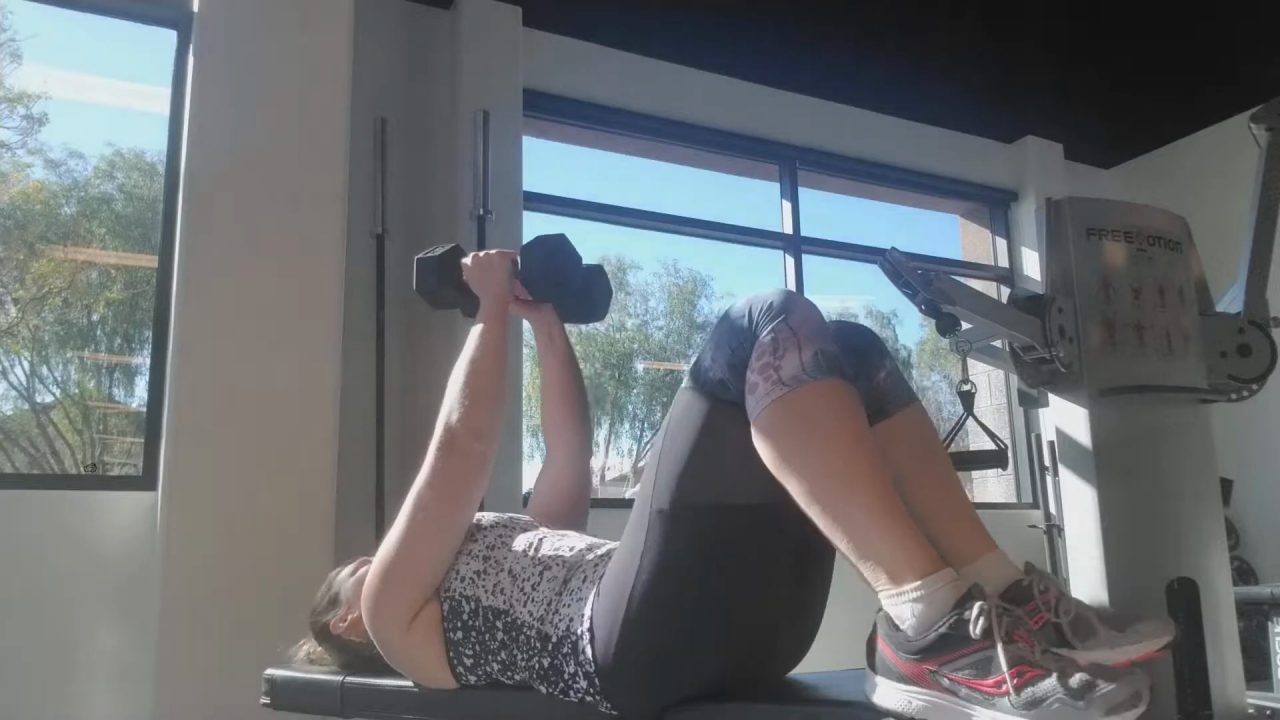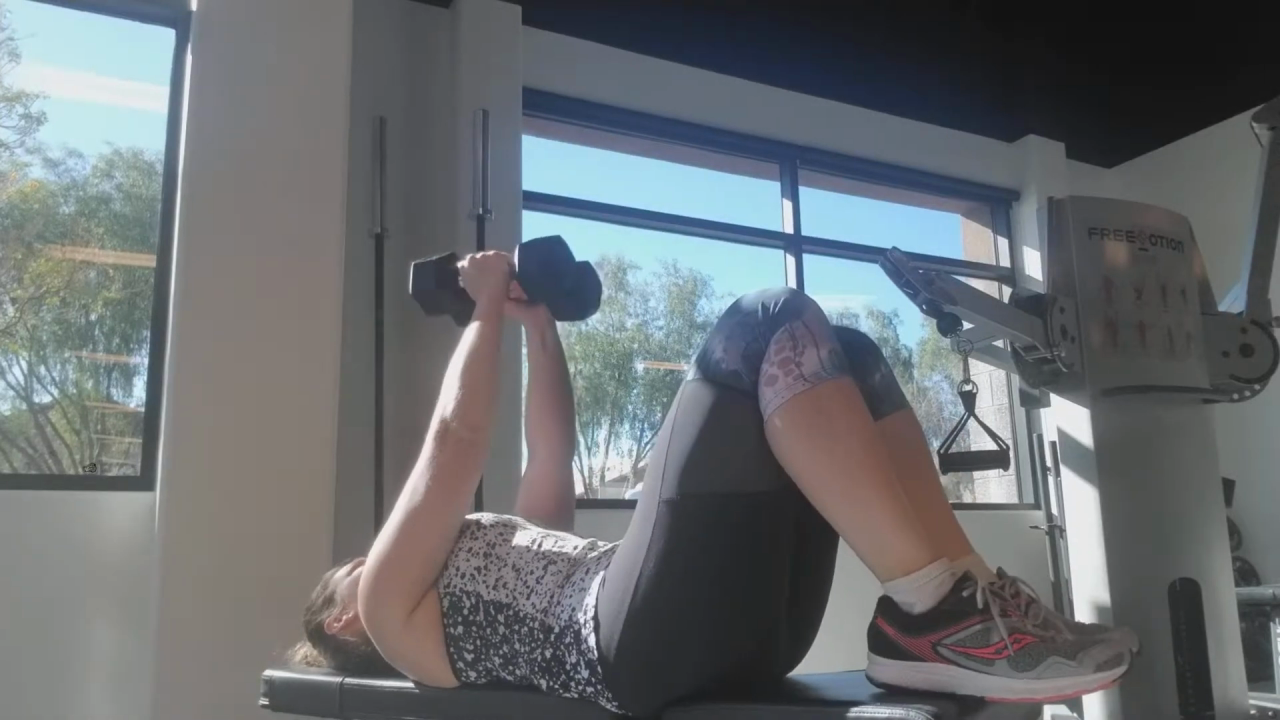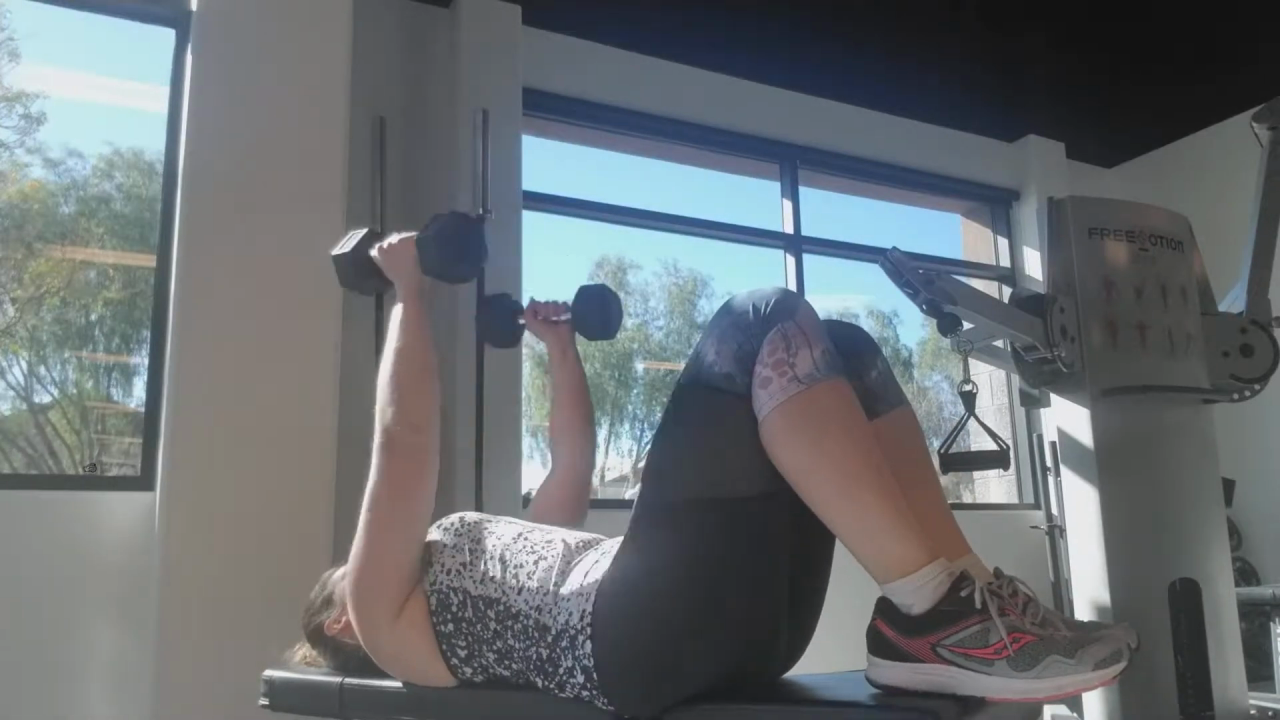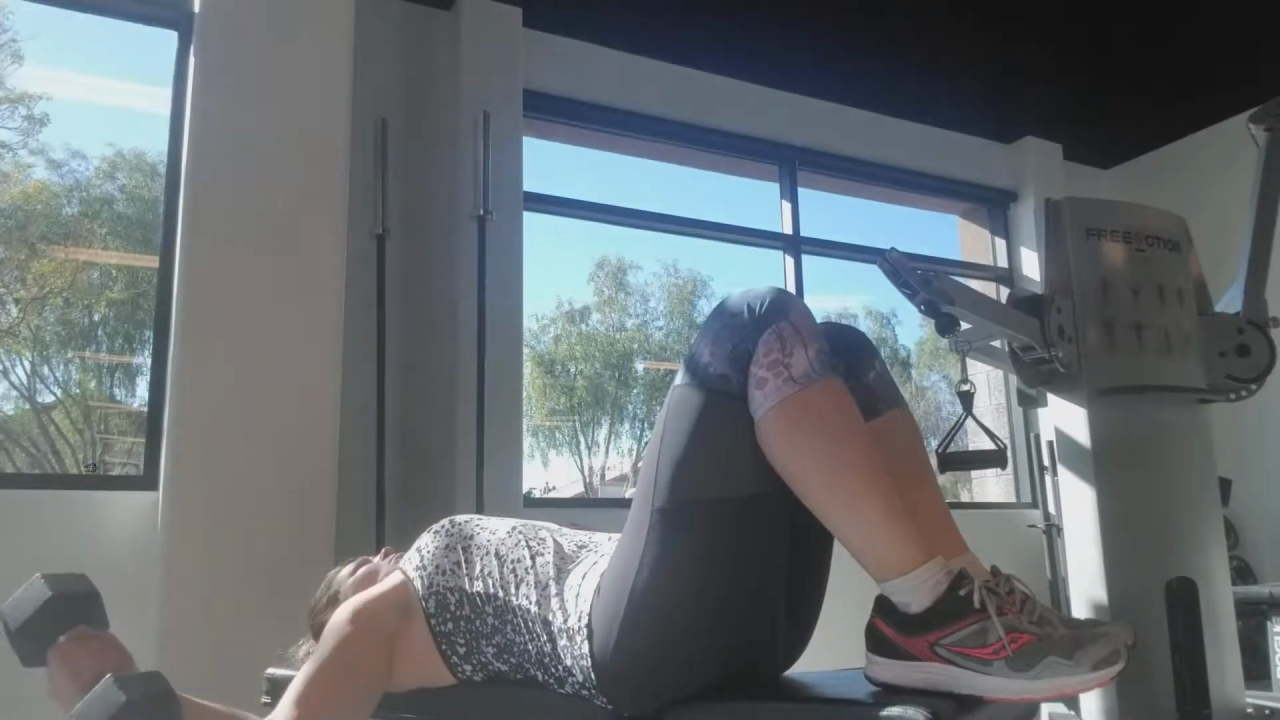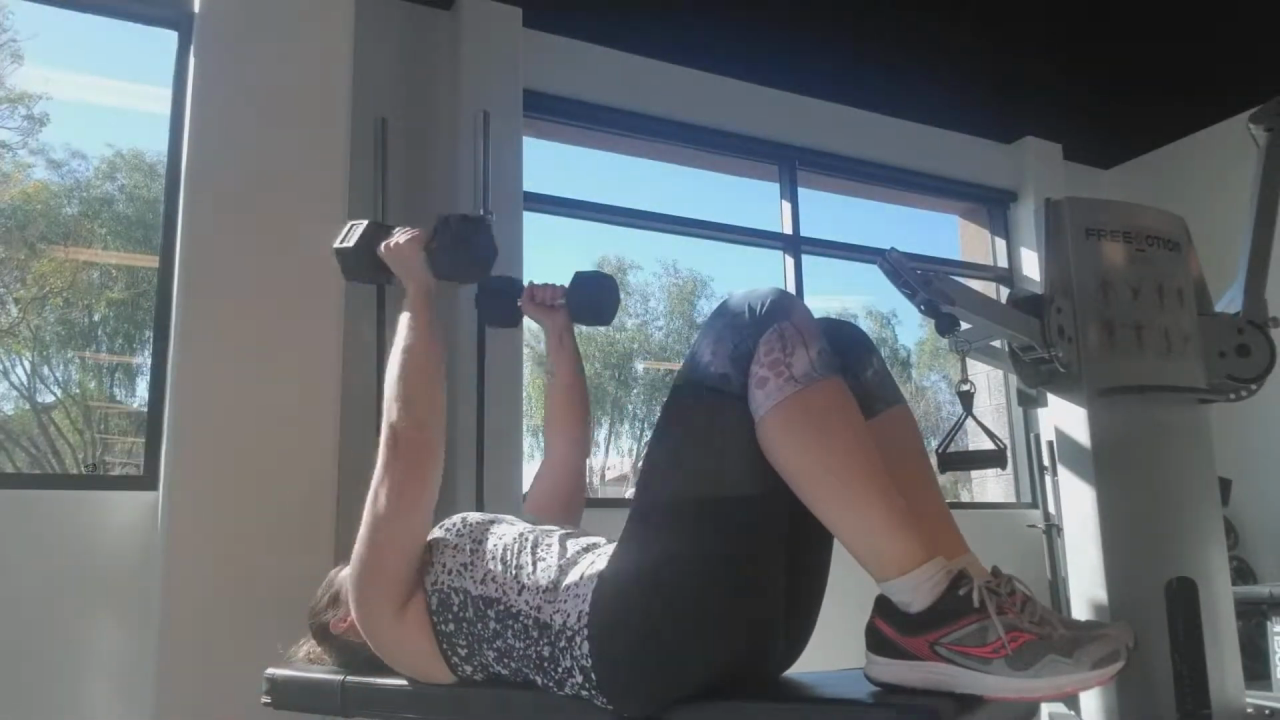
dt=1s
person 1, frame 1
left shoulder: (507, 552)
right shoulder: (393, 612)
left elbow: (568, 455)
right elbow: (461, 444)
left wrist: (547, 326)
right wrist: (491, 309)
left hip: (742, 617)
right hip: (647, 644)
left knee: (845, 352)
right knee: (773, 327)
left ankle: (999, 597)
right ankle: (932, 633)
person 1, frame 2
left shoulder: (499, 551)
right shoulder: (390, 606)
left elbow: (552, 453)
right elbow: (455, 438)
left wrist: (538, 323)
right wrist: (488, 304)
left hip: (743, 623)
right hip: (645, 641)
left knee: (844, 357)
right knee: (773, 326)
left ankle: (968, 596)
right ankle: (929, 619)
person 1, frame 3
left shoulder: (501, 558)
right shoulder: (388, 611)
left elbow: (573, 459)
right elbow: (402, 444)
left wrist: (558, 342)
right wrist: (412, 298)
left hip: (741, 621)
right hip: (642, 639)
left knee: (842, 349)
right knee: (764, 325)
left ankle: (959, 594)
right ankle: (932, 619)
person 1, frame 4
left shoulder: (450, 560)
right shoulder: (377, 623)
left hip: (733, 619)
left knee: (838, 351)
right knee: (758, 328)
left ankle: (949, 599)
right ankle: (929, 618)
person 1, frame 5
left shoulder: (505, 561)
right shoulder: (390, 608)
left elbow: (568, 452)
right elbow: (409, 443)
left wrist: (559, 334)
right wrist: (418, 293)
left hip: (734, 619)
right hip: (640, 635)
left knee: (838, 346)
right knee: (759, 325)
left ankle: (958, 593)
right ankle: (930, 614)
